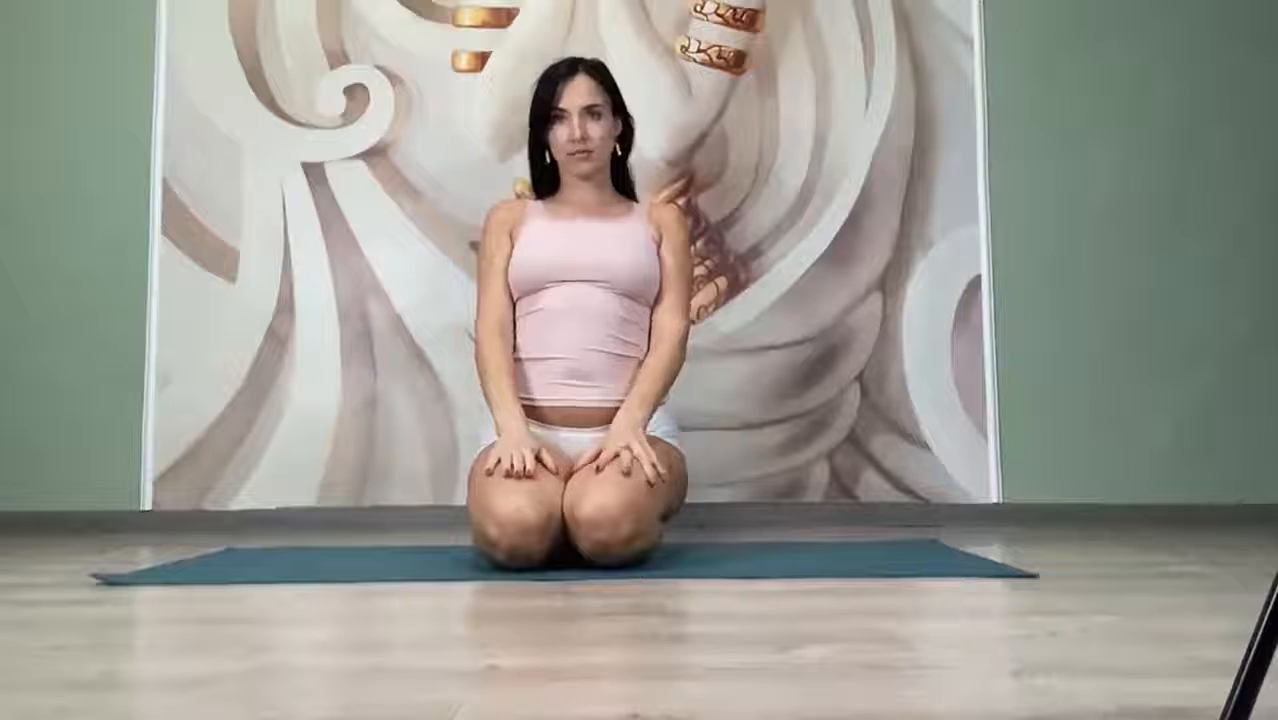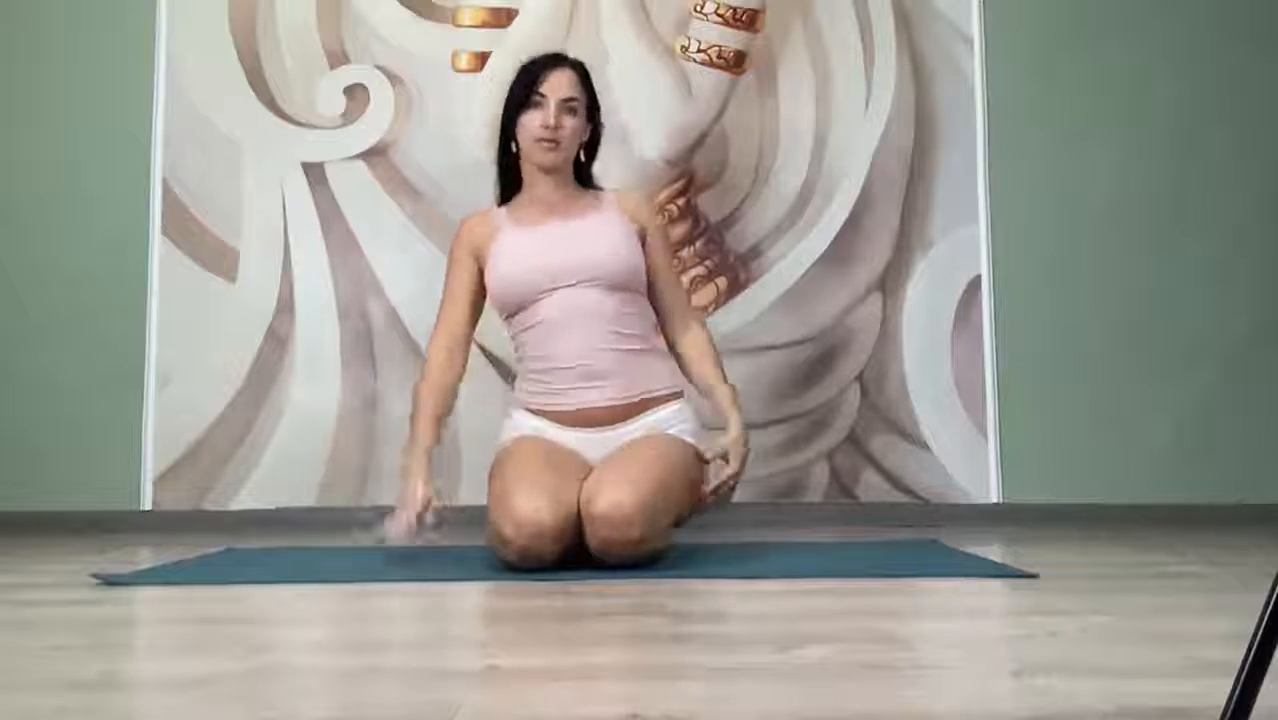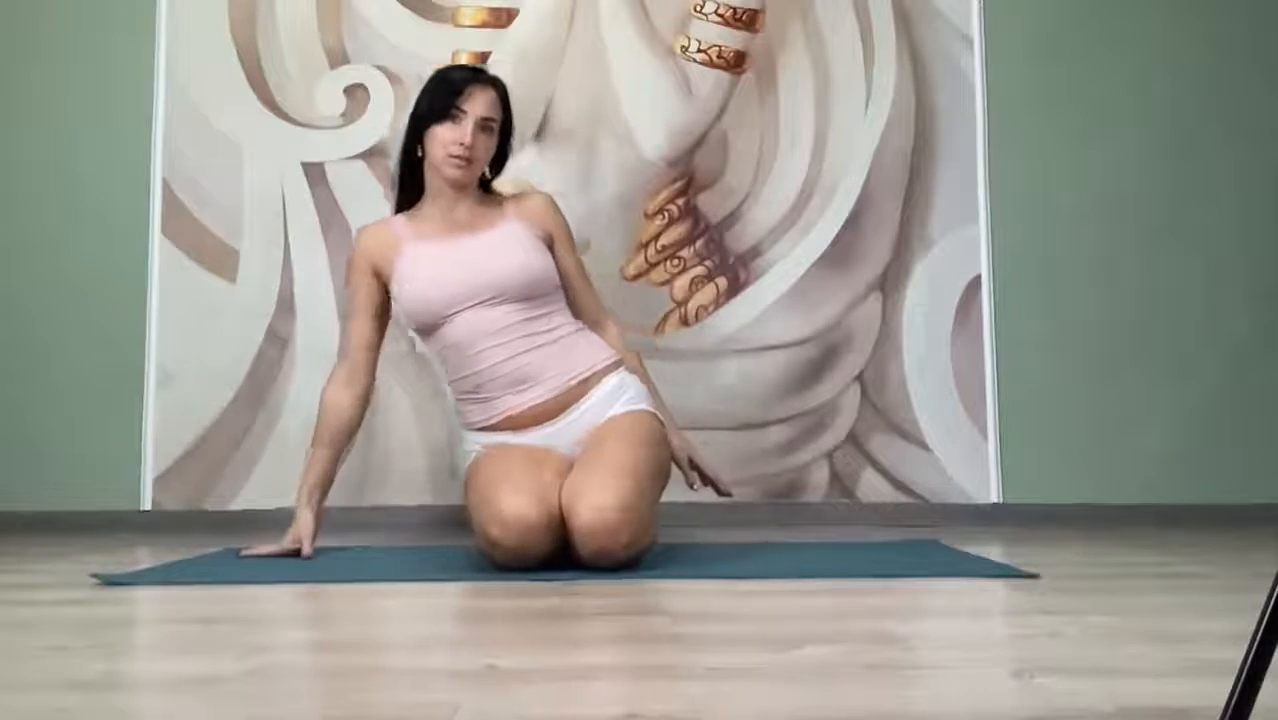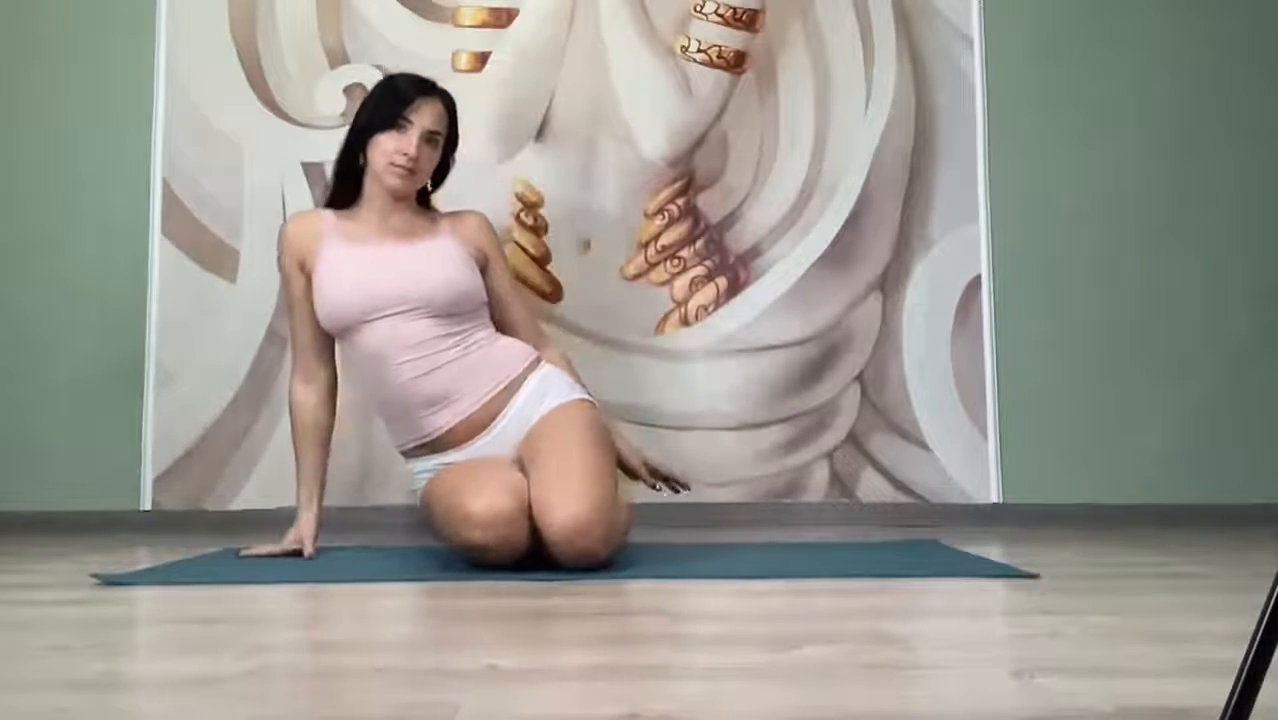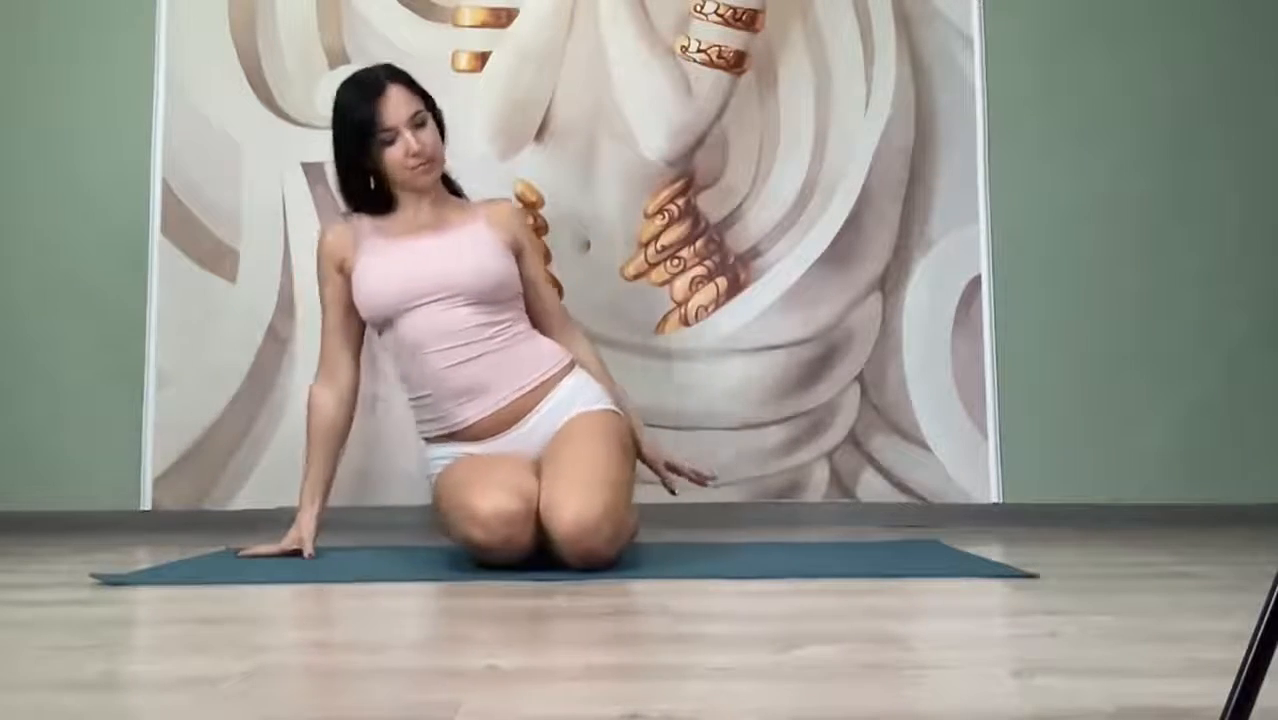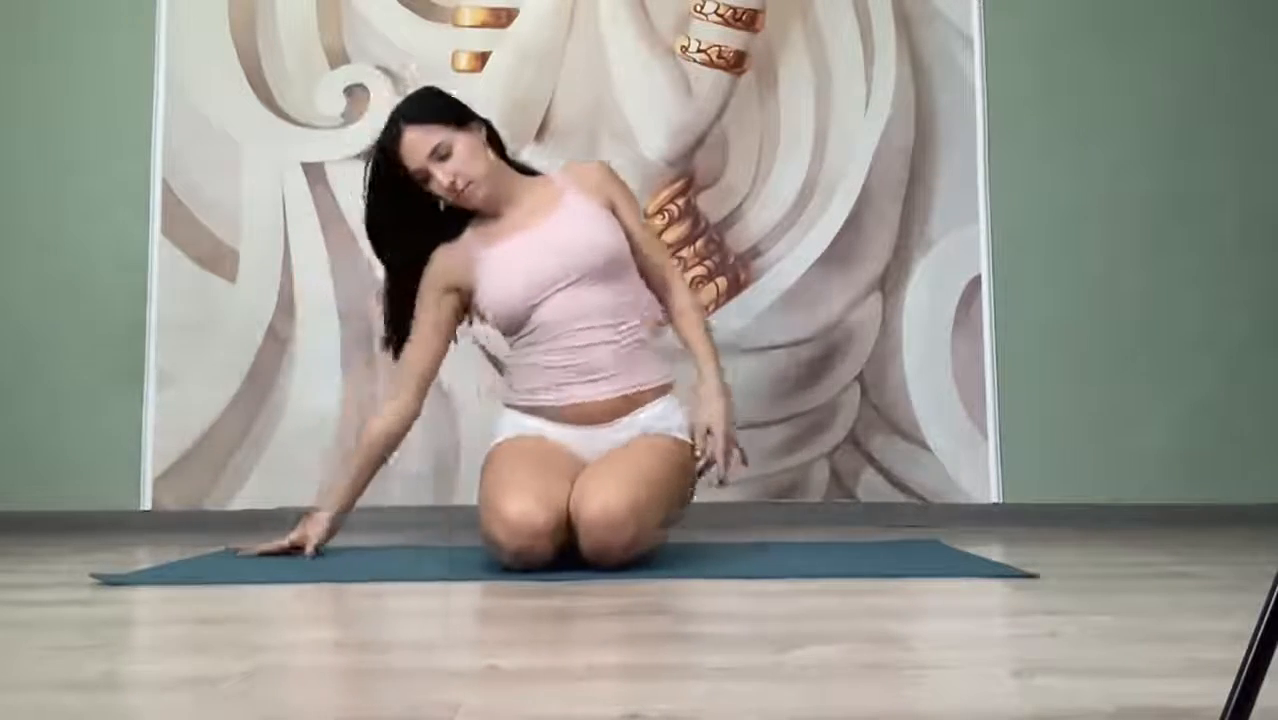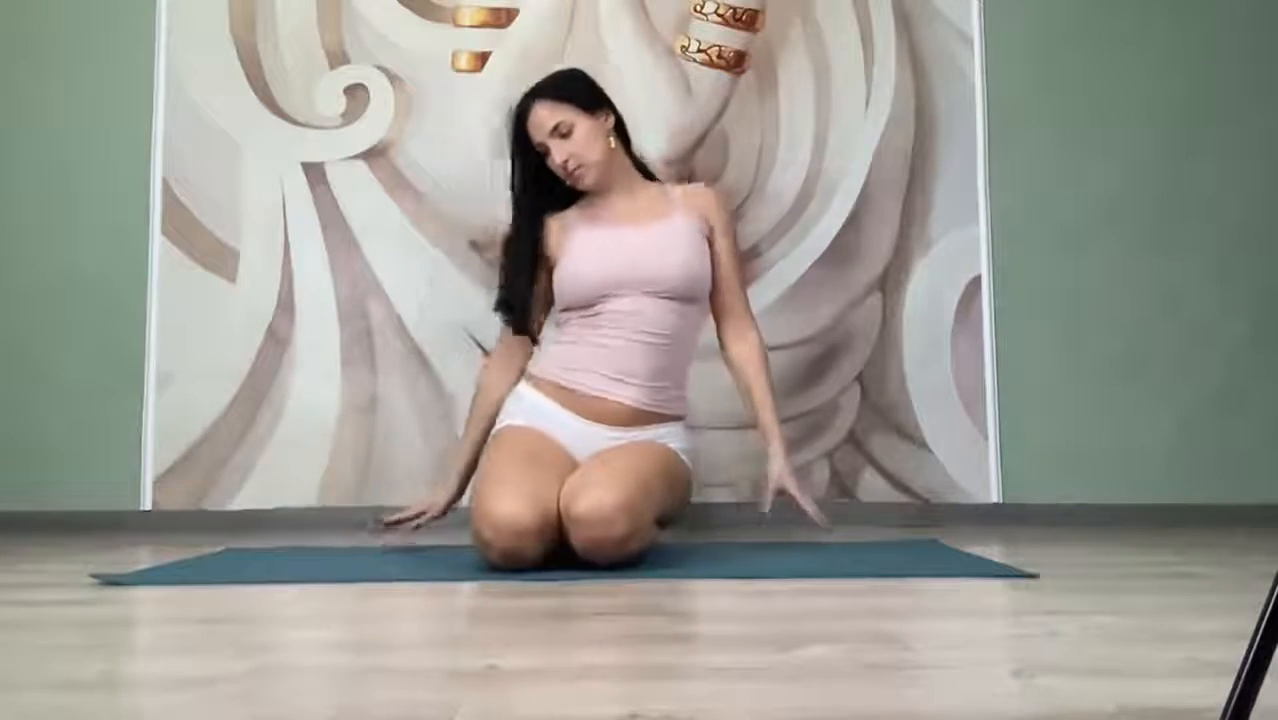
dt=0.7s
person 1, frame 1
left shoulder: (660, 220)
right shoulder: (510, 218)
left elbow: (671, 331)
right elbow: (492, 332)
left wrist: (627, 425)
right wrist: (513, 429)
left hip: (633, 426)
right hip: (529, 427)
left knee: (607, 526)
right knee: (513, 530)
left ankle: (641, 502)
right ankle: (559, 508)
person 1, frame 2
left shoulder: (630, 209)
right shoulder: (480, 233)
left elbow: (684, 326)
right elbow: (446, 352)
left wrist: (733, 422)
right wrist: (417, 471)
left hip: (652, 424)
right hip: (544, 429)
left knee: (620, 525)
right knee: (527, 534)
left ankle: (672, 491)
right ankle: (578, 507)
person 1, frame 3
left shoulder: (534, 212)
right shoulder: (381, 244)
left elbow: (600, 323)
right elbow: (351, 379)
left wrist: (669, 426)
right wrist: (307, 505)
left hip: (605, 405)
right hip: (503, 441)
left knee: (604, 535)
right knee: (517, 534)
left ankle: (622, 499)
right ankle: (558, 503)
person 1, frame 4
left shoulder: (468, 231)
right shoulder: (306, 237)
right elbow: (312, 379)
left wrist: (613, 439)
right wrist: (308, 510)
left hip: (537, 404)
right hip: (446, 459)
left knee: (580, 537)
right knee: (492, 528)
left ankle: (607, 504)
right ankle: (533, 508)
person 1, frame 5
left shoulder: (500, 219)
right shoulder: (345, 243)
left elbow: (566, 334)
right elbow: (335, 380)
left wrist: (638, 435)
right wrist: (308, 511)
left hip: (562, 408)
right hip: (464, 452)
left knee: (584, 536)
right knee: (498, 526)
left ankle: (607, 496)
right ankle: (536, 505)
person 1, frame 6
left shoulder: (589, 182)
right shoulder: (453, 262)
left elbow: (671, 287)
right elbow: (403, 394)
left wrist: (712, 388)
right wrist: (333, 509)
left hip: (646, 421)
right hip: (536, 431)
left knee: (606, 529)
right knee: (518, 533)
left ankle: (640, 512)
right ankle: (564, 507)
person 1, frame 7
left shoulder: (697, 205)
right shoulder: (553, 230)
left elbow: (738, 331)
right elbow: (510, 353)
left wrist: (776, 449)
right wrist: (455, 480)
left hip: (649, 437)
right hip: (545, 416)
left knee: (598, 525)
right knee: (505, 532)
left ankle: (646, 509)
right ankle: (565, 510)
